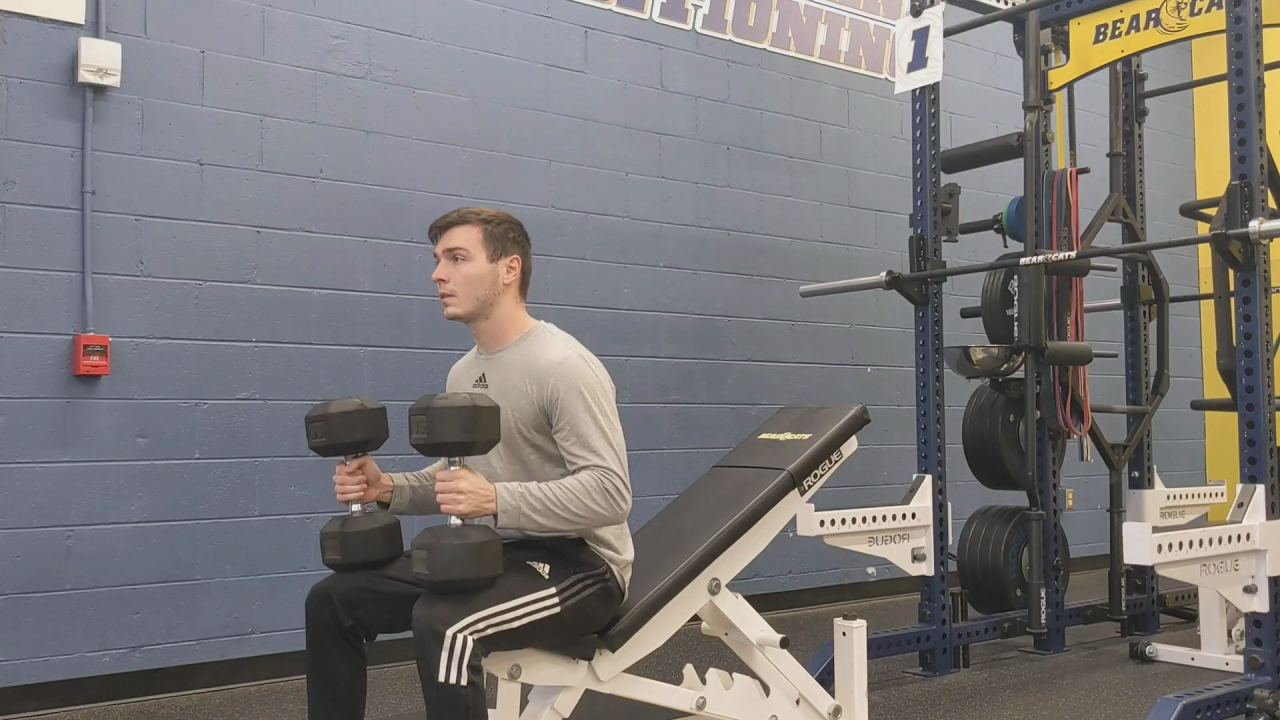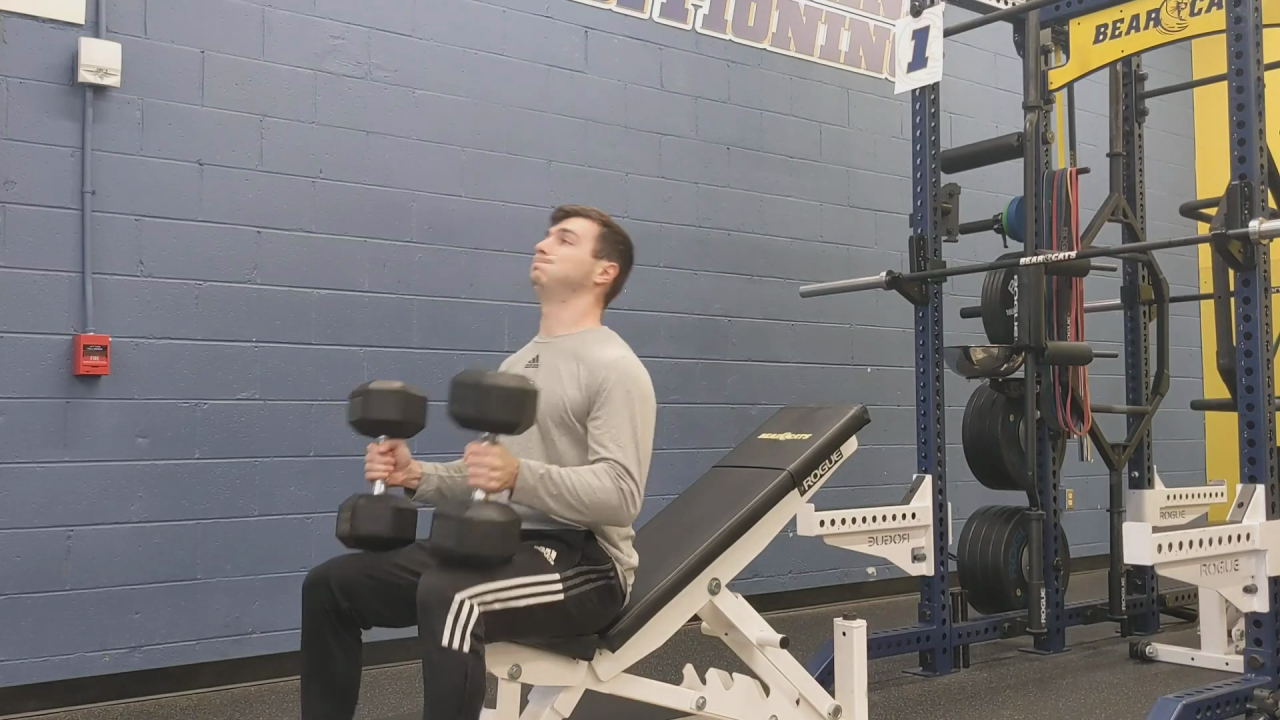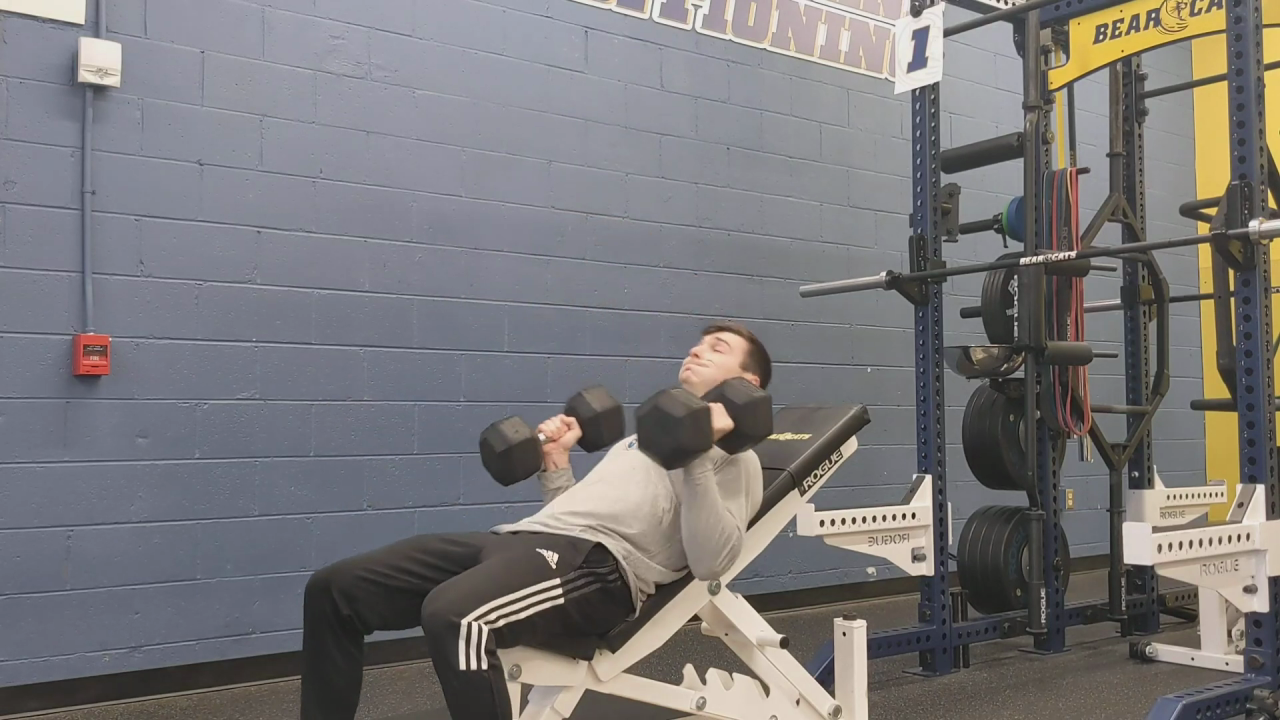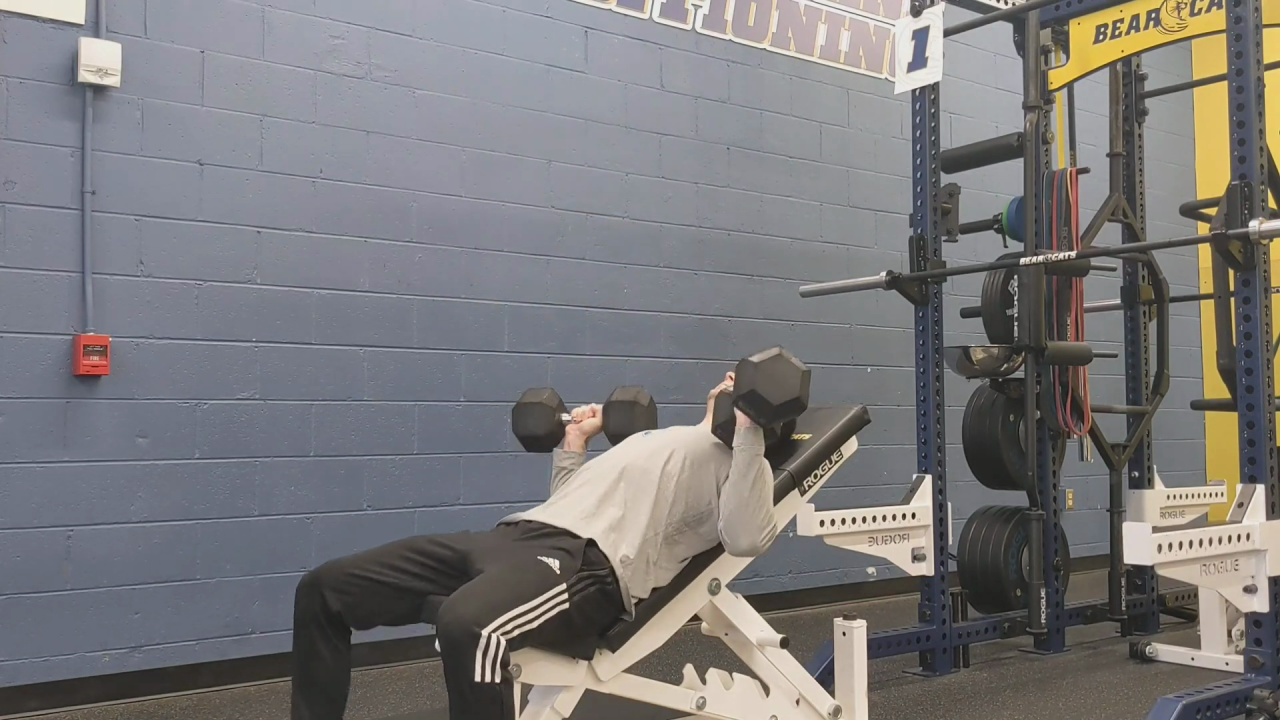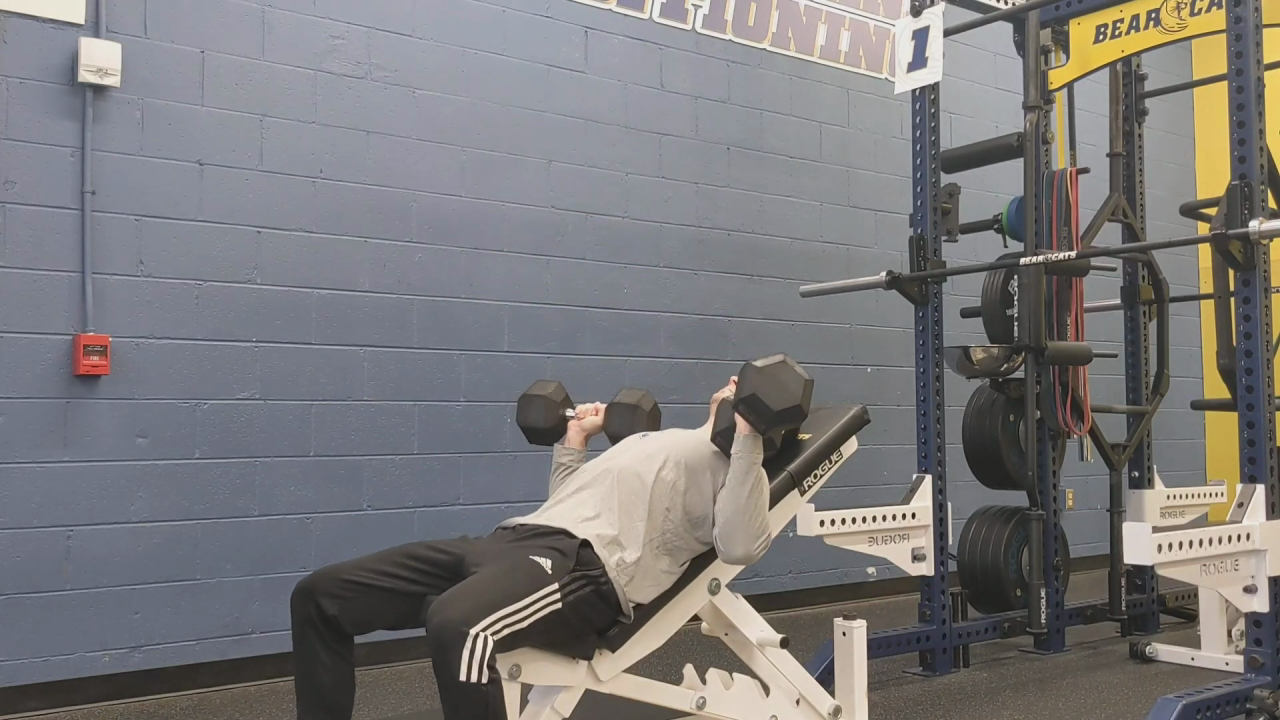
dt=0.7s
person 1, frame 1
left shoulder: (562, 366)
right shoulder: (464, 372)
left elbow: (609, 494)
right elbow: (461, 483)
left wrist: (497, 499)
right wrist: (388, 487)
left hip: (578, 562)
right hip: (496, 551)
left knee: (443, 624)
right knee: (335, 599)
person 1, frame 2
left shoulder: (614, 368)
right shoulder: (518, 362)
left elbow: (621, 497)
left wrist: (518, 474)
right wrist: (416, 477)
left hip: (582, 560)
left knee: (449, 596)
right knee: (331, 585)
person 1, frame 3
left shoulder: (732, 456)
left elbow: (710, 560)
left wrist: (700, 457)
right wrist: (555, 461)
left hip: (596, 566)
right hip: (522, 538)
left knee: (453, 617)
right knee: (333, 589)
person 1, frame 4
left shoulder: (736, 459)
right shoulder: (660, 439)
left elbow: (746, 538)
left wrist: (748, 429)
right wrist: (575, 440)
left hip: (585, 561)
right hip: (517, 534)
left knee: (468, 628)
right knee: (327, 586)
person 1, frame 5
left shoulder: (734, 461)
right shoulder: (659, 440)
left elbow: (740, 546)
left wrist: (747, 435)
right wrist: (575, 437)
left hip: (582, 564)
right hip: (513, 538)
left knee: (458, 629)
right knee: (319, 595)
